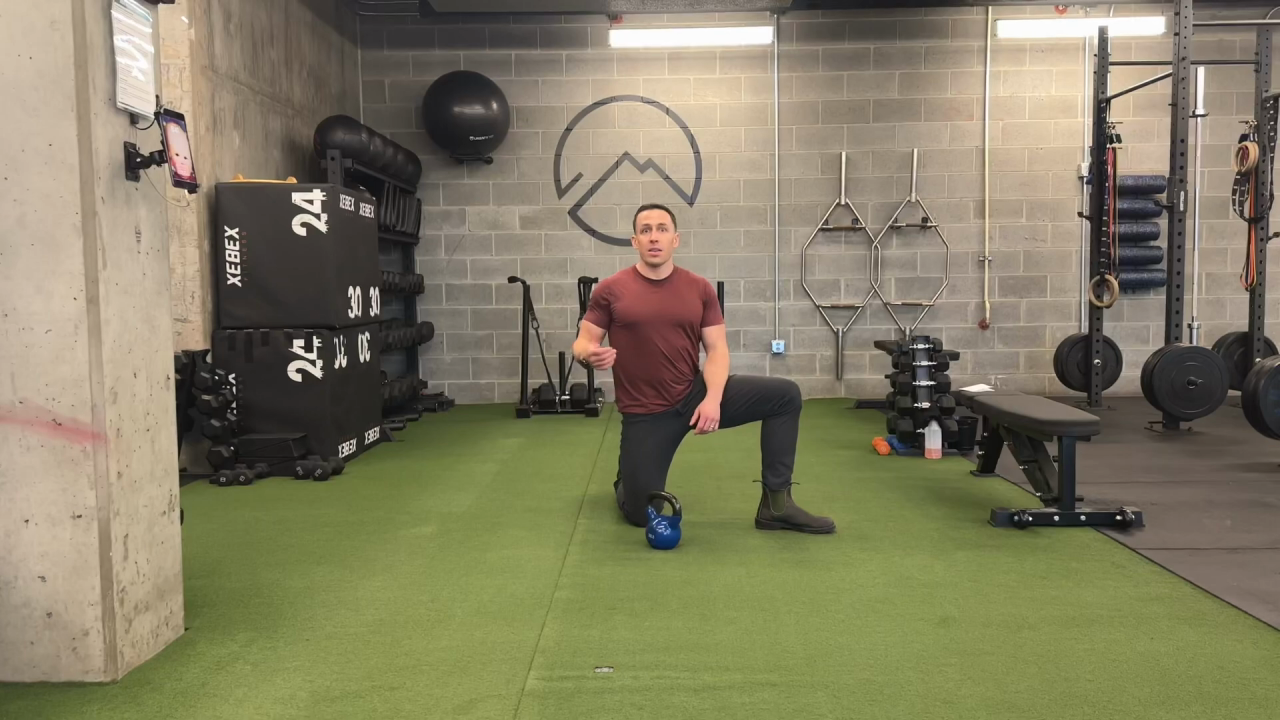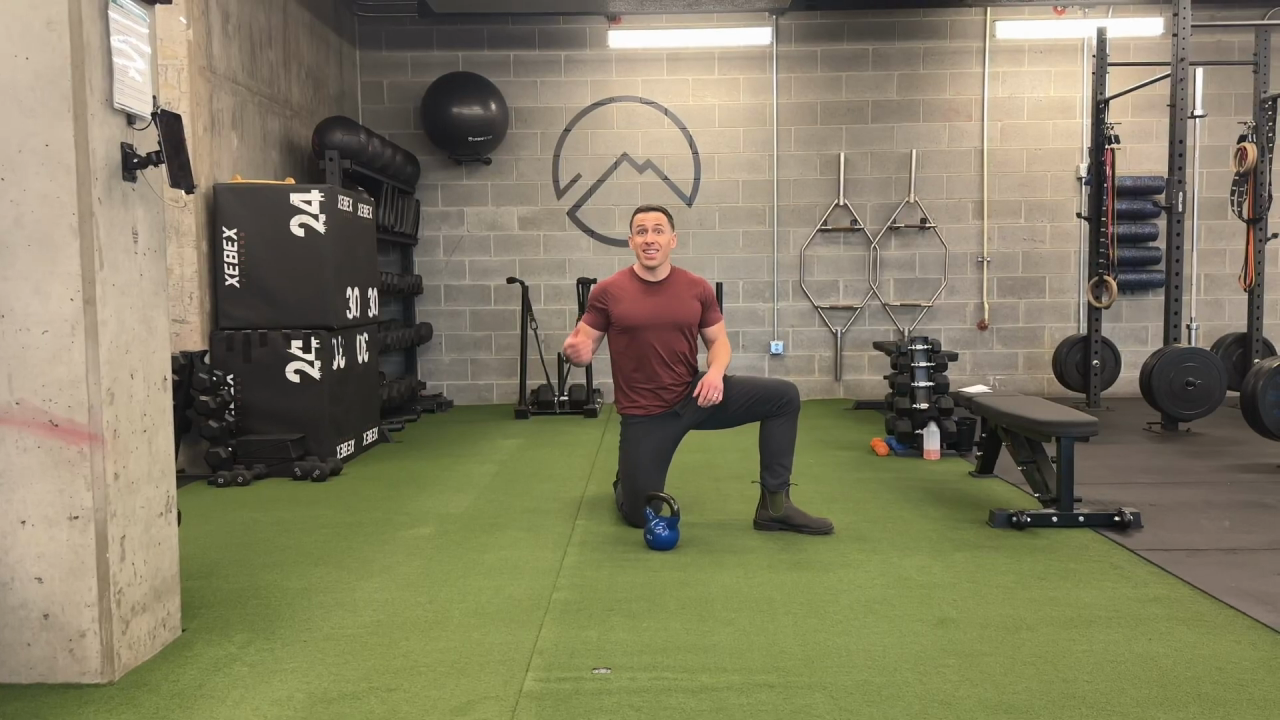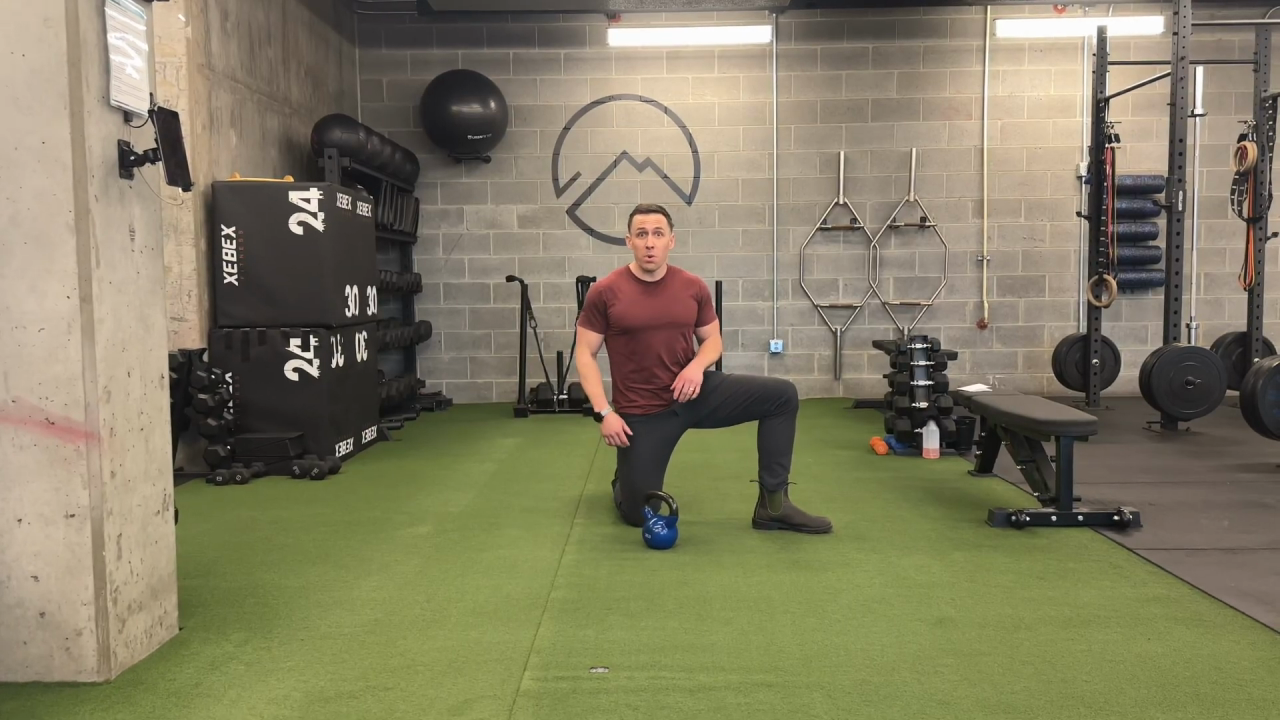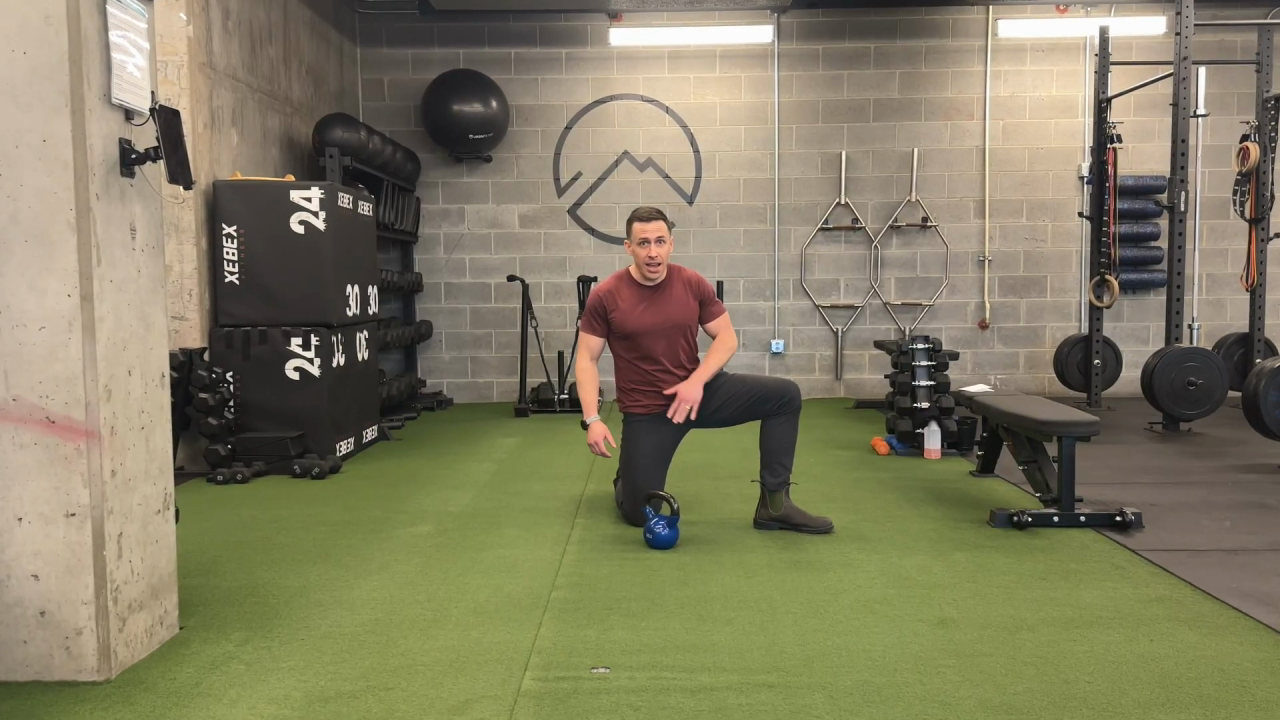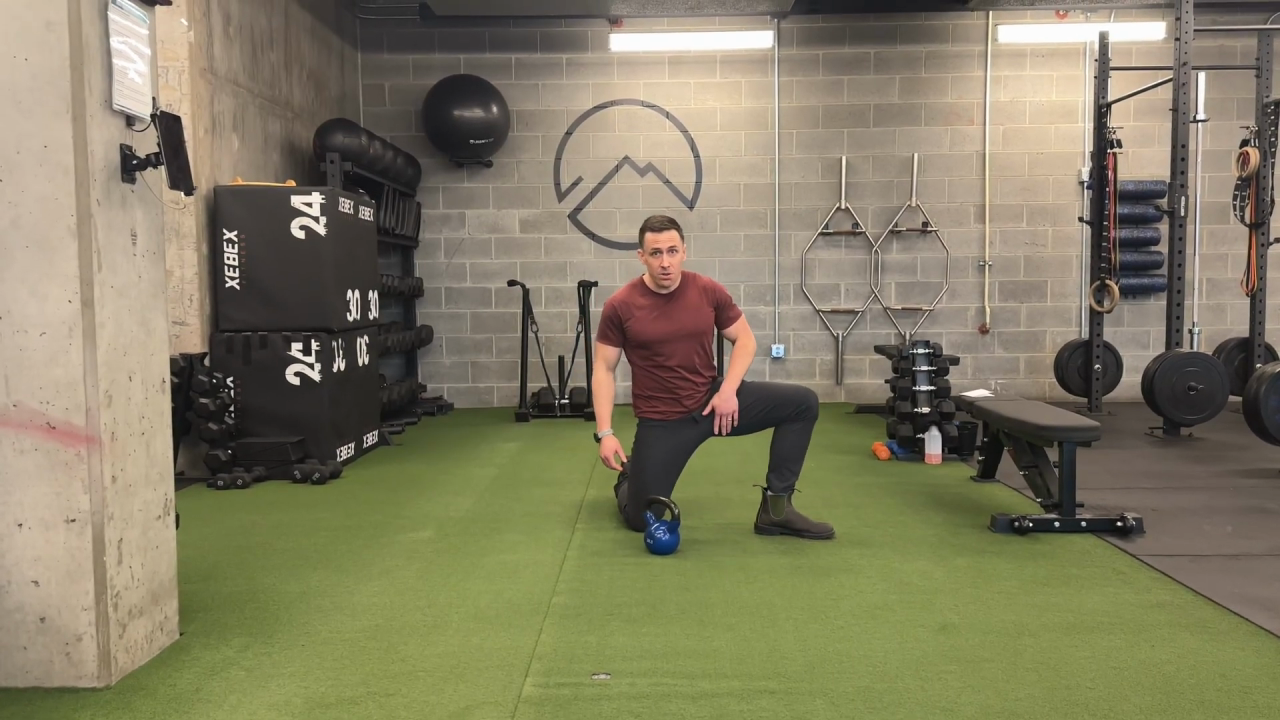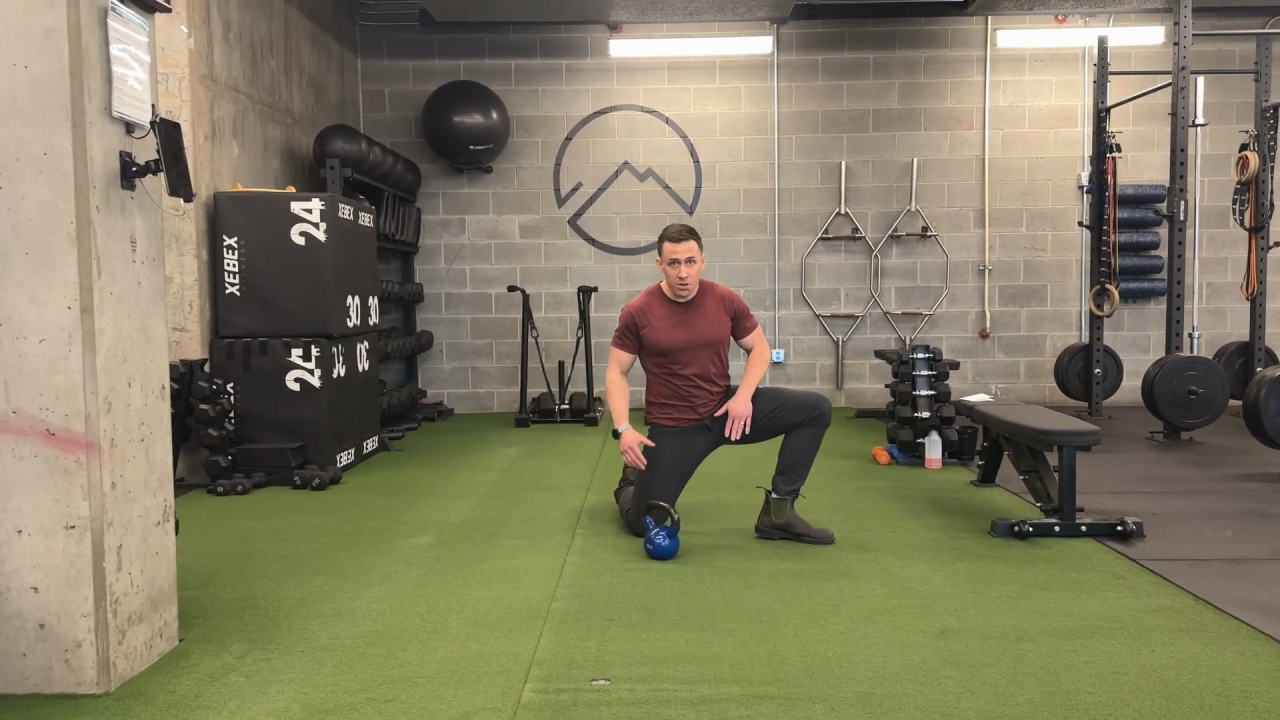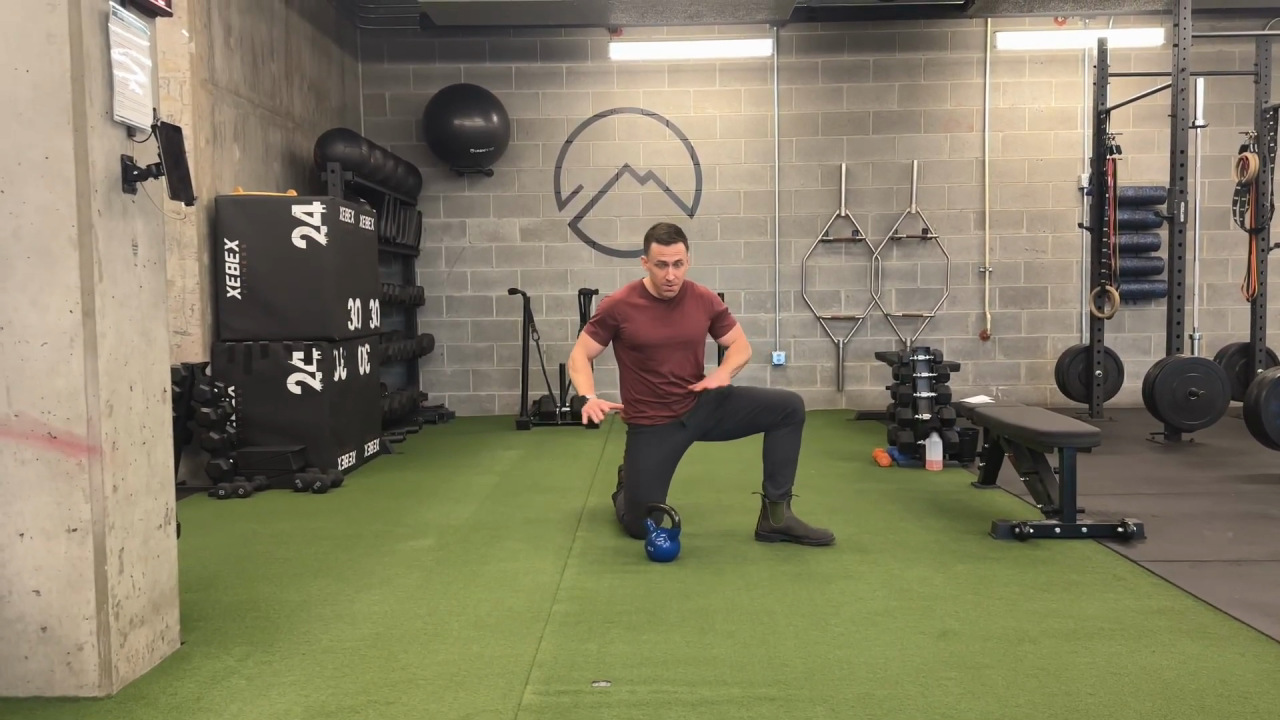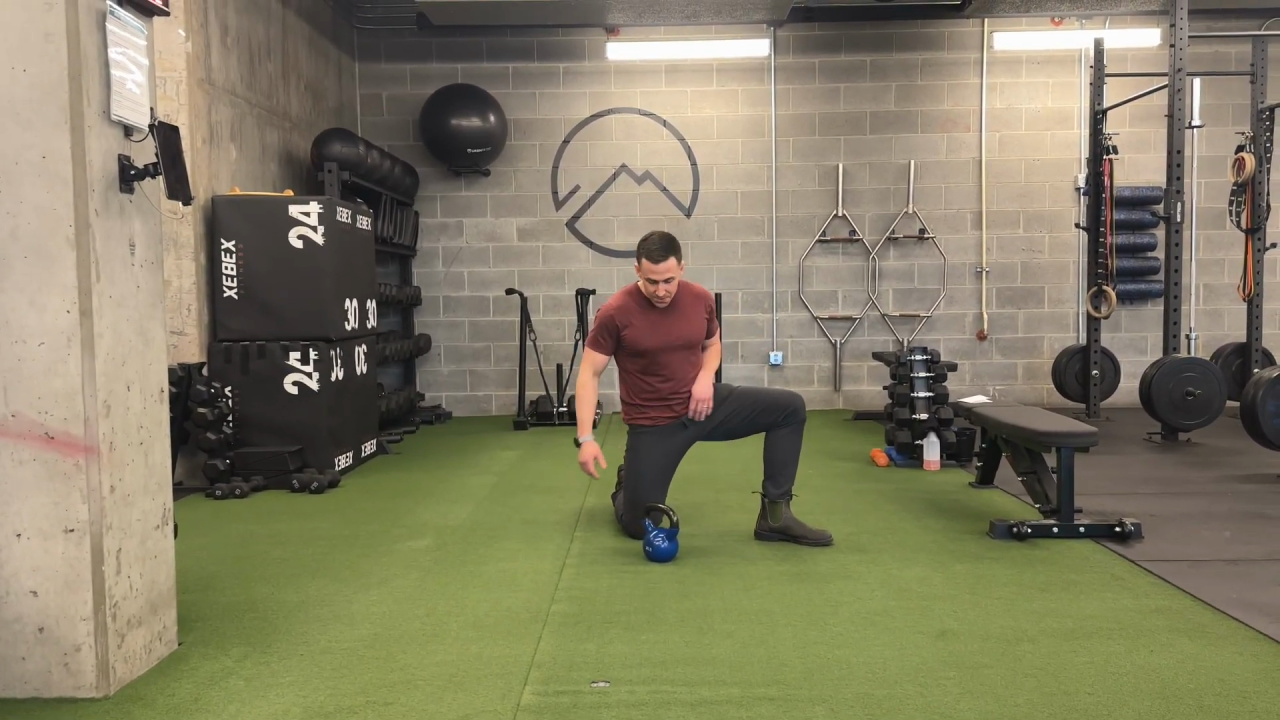
dt=0.5s
person 1, frame 1
left shoulder: (699, 288)
right shoulder: (611, 290)
left elbow: (716, 349)
right elbow: (584, 343)
left wrist: (713, 397)
right wrist: (590, 354)
left hip: (695, 393)
right hip: (645, 413)
left knee: (785, 395)
right knee: (641, 514)
left ankle: (776, 503)
right ankle: (626, 478)
person 1, frame 2
left shoulder: (697, 288)
right shoulder: (608, 292)
left elbow: (719, 340)
right elbow: (585, 345)
left wrist: (717, 371)
right wrist: (575, 353)
left hip: (695, 394)
right hip: (645, 413)
left knee: (783, 396)
right knee: (640, 515)
left ankle: (774, 505)
right ankle: (626, 480)
person 1, frame 3
left shoulder: (693, 287)
right shoulder: (605, 292)
left elbow: (712, 339)
right elbow: (586, 354)
left wrist: (697, 365)
right wrist: (604, 412)
left hip: (692, 393)
right hip: (642, 411)
left knee: (782, 395)
right knee: (639, 513)
left ankle: (772, 503)
right ankle: (624, 477)
person 1, frame 4
left shoulder: (693, 284)
right shoulder: (606, 296)
left elbow: (726, 337)
right elbow: (587, 359)
left wrist: (696, 381)
right wrist: (591, 419)
left hip: (694, 394)
right hip: (645, 411)
left knee: (785, 395)
right knee: (640, 513)
left ankle: (774, 504)
right ankle: (627, 475)
person 1, frame 5
left shoulder: (708, 291)
right shoulder: (620, 306)
left elbow: (745, 340)
right elbow: (604, 370)
left wrist: (728, 390)
right wrist: (605, 433)
left hip: (713, 399)
right hip: (662, 419)
left knee: (803, 402)
right knee: (642, 519)
left ankle: (776, 507)
right ankle: (630, 478)
person 1, frame 6
left shoulder: (726, 300)
right shoulder: (638, 312)
left elbow: (760, 350)
right elbow: (616, 373)
left wrist: (745, 395)
right wrist: (623, 429)
left hip: (724, 410)
right hip: (673, 426)
left knee: (815, 409)
right knee: (644, 523)
left ankle: (778, 510)
right ankle: (631, 484)
person 1, frame 7
left shoulder: (704, 300)
right shoulder: (618, 306)
left elbow: (740, 345)
right elbow: (580, 357)
left wrist: (723, 372)
right wrist: (589, 397)
left hip: (701, 405)
right hip: (652, 424)
left knee: (788, 407)
right knee: (641, 526)
left ankle: (775, 514)
right ankle: (627, 487)
person 1, frame 8
left shoulder: (700, 299)
right shoulder: (614, 313)
right elbow: (589, 374)
left wrist: (705, 377)
right wrist: (585, 439)
left hip: (701, 407)
right hip: (653, 424)
left knee: (790, 407)
right knee: (639, 525)
left ankle: (775, 514)
right ankle: (627, 487)
